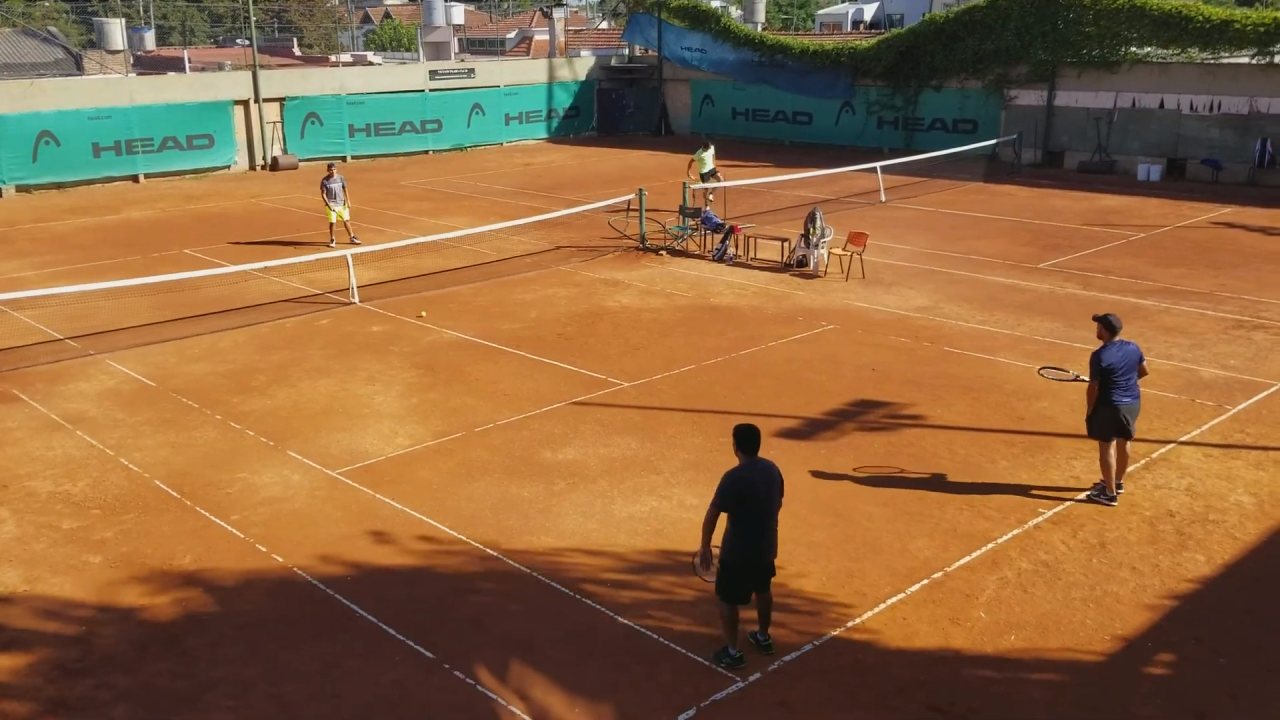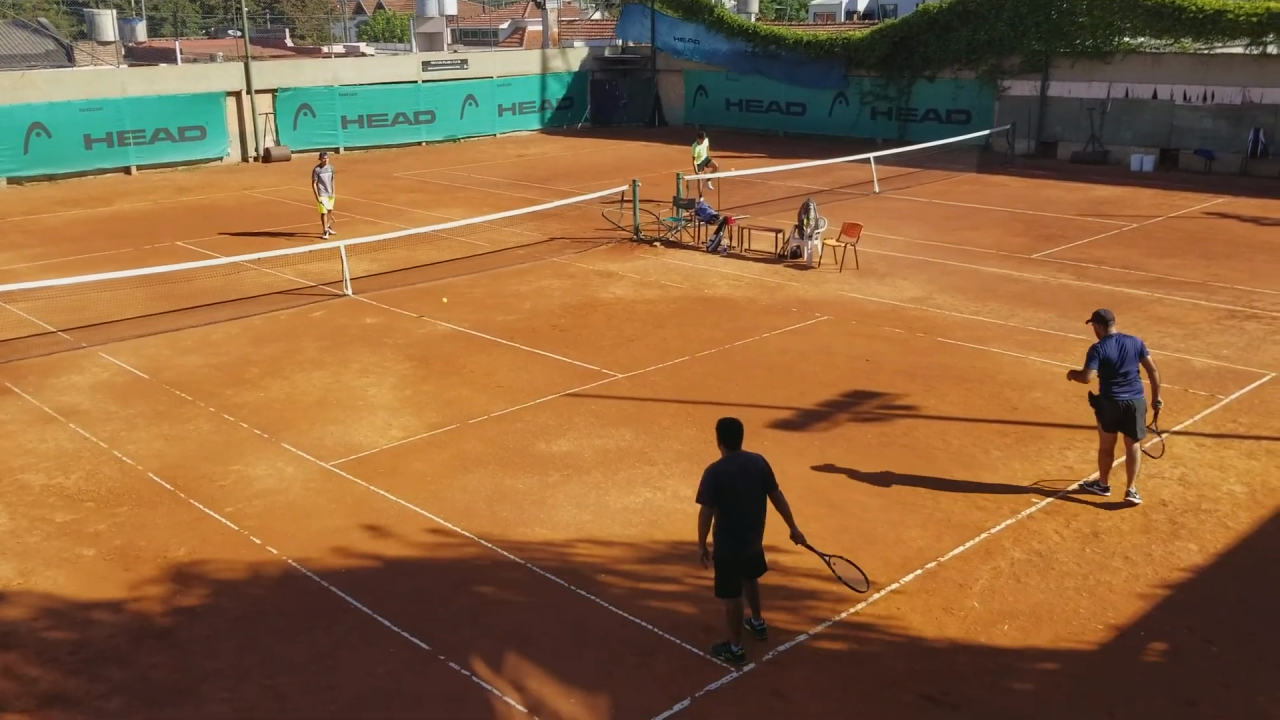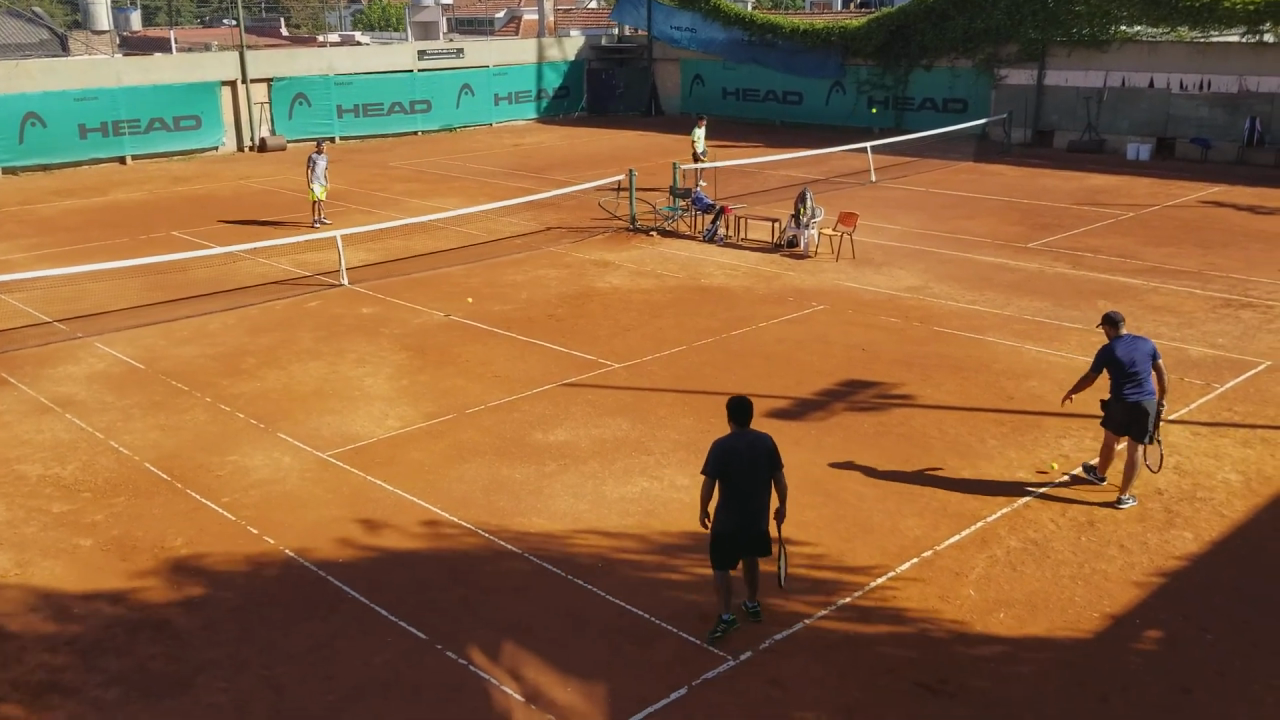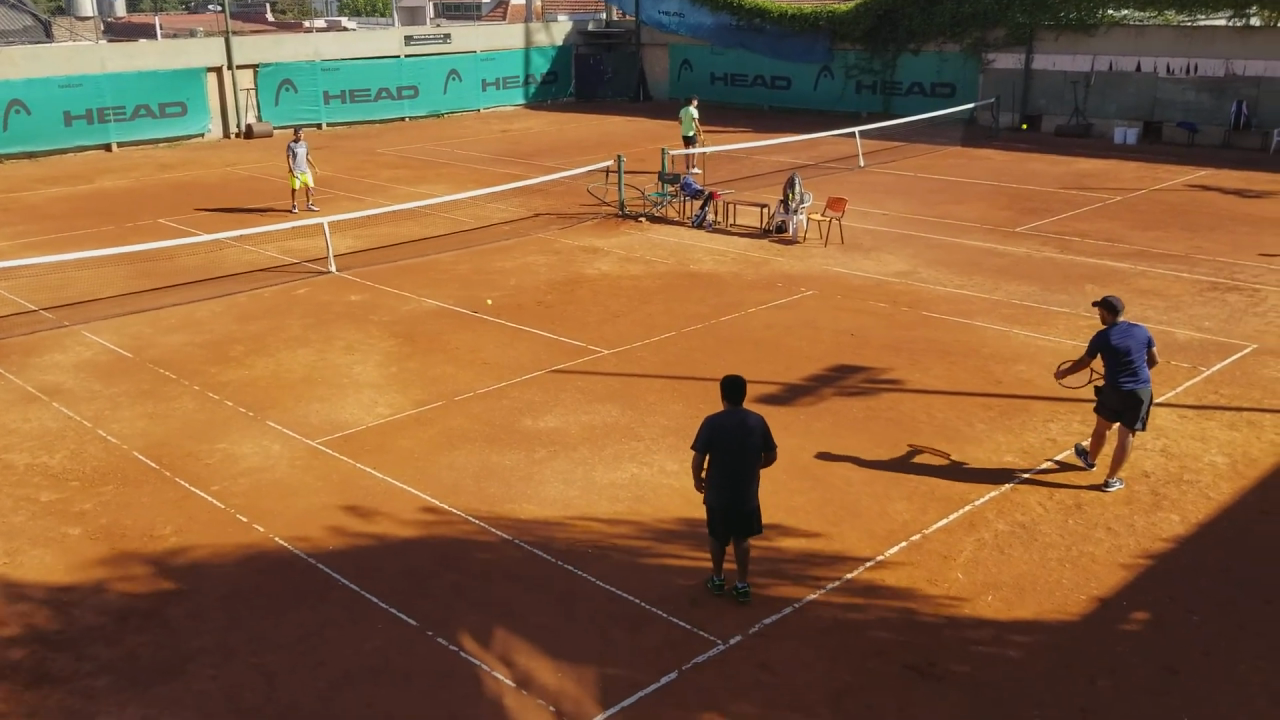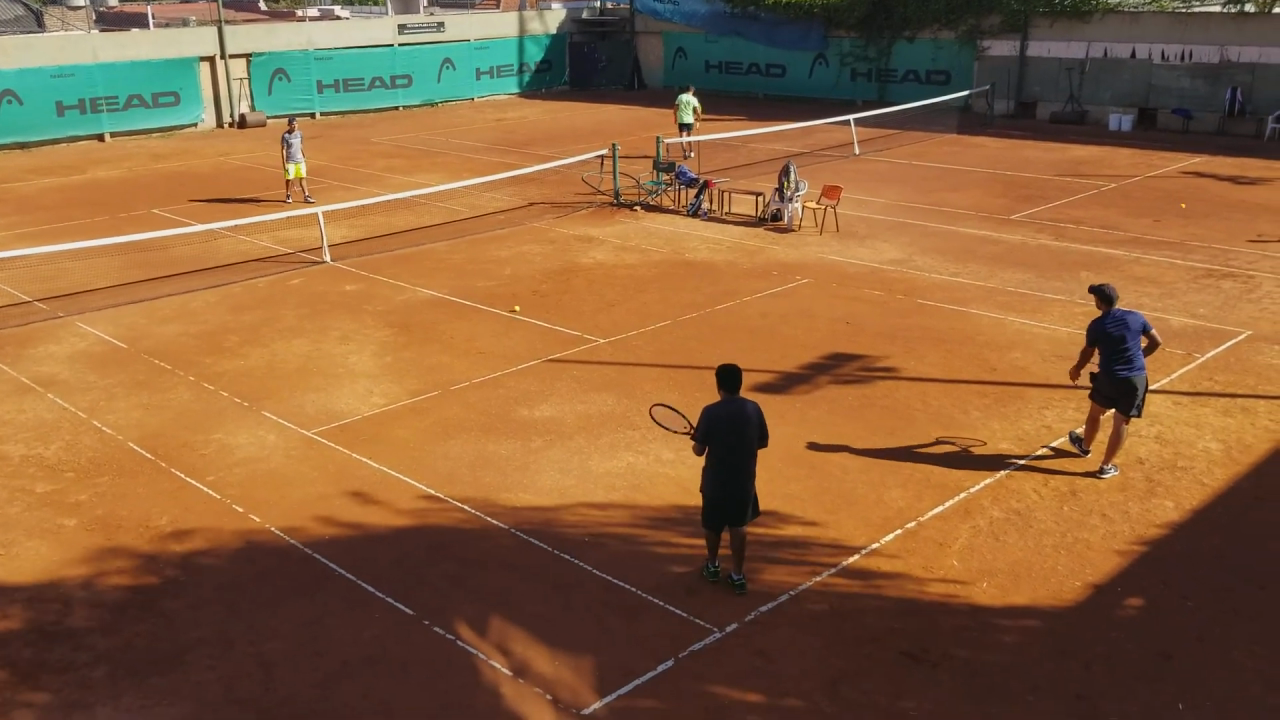
dt=0.4s
person 1, frame 1
left shoulder: (734, 477)
right shoulder: (772, 469)
left elbow: (712, 515)
left wrist: (704, 547)
left hip: (738, 550)
right hip: (766, 546)
left knee: (727, 598)
right knee: (763, 591)
left ankle: (732, 652)
right ankle: (763, 637)
person 1, frame 2
left shoulder: (714, 472)
right shoulder: (758, 462)
left elbow: (706, 512)
right elbow: (777, 497)
left wrist: (702, 545)
right wrist: (793, 528)
left hip: (727, 543)
right hip: (753, 539)
left knee: (731, 594)
right knee: (750, 578)
left ankle: (735, 648)
right ankle: (757, 622)
person 1, frame 3
left shoulder: (721, 446)
right shoulder: (766, 441)
left elbow: (709, 483)
right elbow: (779, 478)
left wrist: (703, 511)
right wrist: (782, 506)
left hip: (728, 519)
right hip: (758, 517)
left knee: (721, 566)
right knee: (751, 559)
left ankle: (726, 617)
right ankle: (752, 604)
person 1, frame 4
left shoulder: (712, 423)
right shoulder: (757, 421)
left elbow: (698, 459)
right elbow: (771, 456)
left wrist: (698, 478)
left hip: (718, 494)
right hip: (747, 493)
left knee: (717, 537)
right knee: (742, 538)
left ankle: (717, 579)
right ankle: (742, 585)
person 1, frame 5
left shoulder: (711, 412)
right shoulder: (753, 409)
left elbow: (699, 450)
right elbow: (763, 442)
left wrist: (696, 445)
left hip: (715, 482)
right hip: (744, 481)
left knee: (713, 526)
right knee: (739, 526)
left ankle: (712, 565)
right ankle: (738, 576)
person 2, frame 1
left shoulder: (1099, 356)
right shoulder: (1133, 348)
left elbow: (1093, 388)
right elbow: (1144, 371)
left wrist: (1090, 410)
left hip: (1111, 406)
right hip: (1133, 403)
left knee: (1107, 448)
right knee: (1124, 443)
left ankle: (1109, 493)
right ankle: (1117, 482)
person 2, frame 2
left shoulder: (1098, 349)
right shoulder: (1135, 342)
left elbow: (1087, 378)
right elbow: (1153, 370)
left wrist: (1072, 375)
right wrist: (1156, 396)
left hip: (1109, 402)
right hip: (1136, 400)
left knee: (1107, 445)
right knee: (1133, 445)
left ankle: (1103, 484)
right ankle: (1131, 489)
person 2, frame 3
left shoulder: (1107, 350)
right shoulder: (1147, 343)
left elbow: (1089, 379)
right elbow: (1162, 374)
left wrist: (1070, 393)
right wrist: (1161, 399)
left hip: (1121, 404)
right hip: (1147, 403)
left knee: (1110, 441)
right knee: (1135, 449)
left ankle: (1100, 474)
right ankle: (1124, 496)
person 2, frame 4
left shoulder: (1102, 337)
right shoulder: (1142, 331)
left elbow: (1084, 362)
right elbow: (1154, 360)
left wrist: (1064, 373)
left hip: (1114, 391)
right hip: (1141, 391)
left knee: (1102, 427)
right knee: (1127, 435)
left ankle: (1090, 459)
right ankle: (1111, 479)
person 2, frame 5
left shoulder: (1096, 326)
right shoulder: (1136, 318)
left elbow: (1088, 353)
right elbow: (1157, 342)
left wrist: (1076, 369)
left hip: (1109, 379)
right hip: (1136, 378)
left knee: (1095, 412)
right knee: (1122, 422)
left ankle: (1085, 446)
right ankle: (1107, 466)
